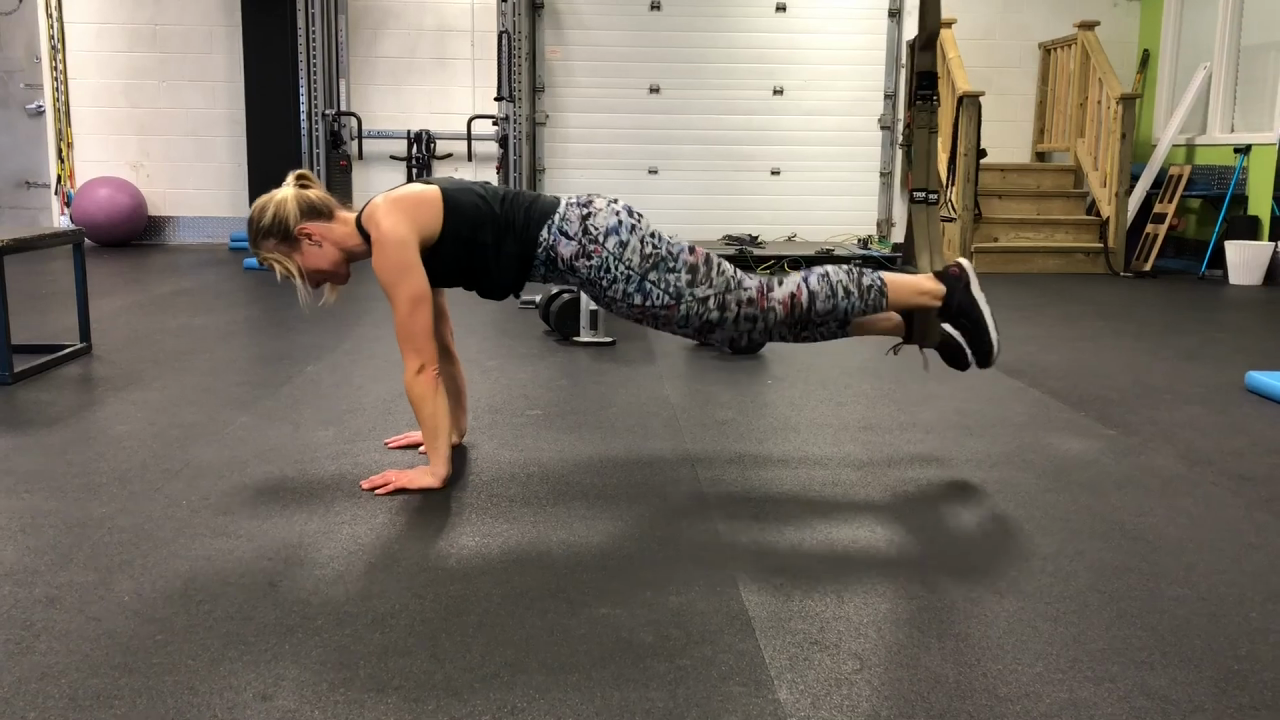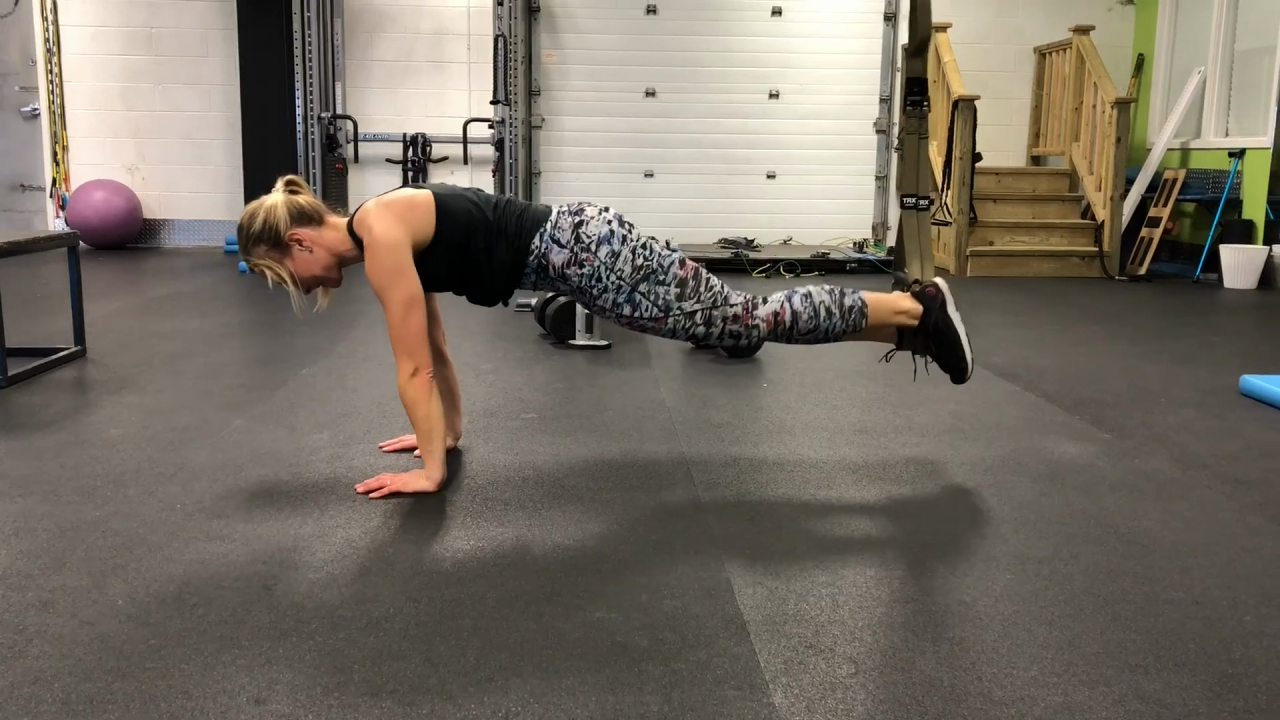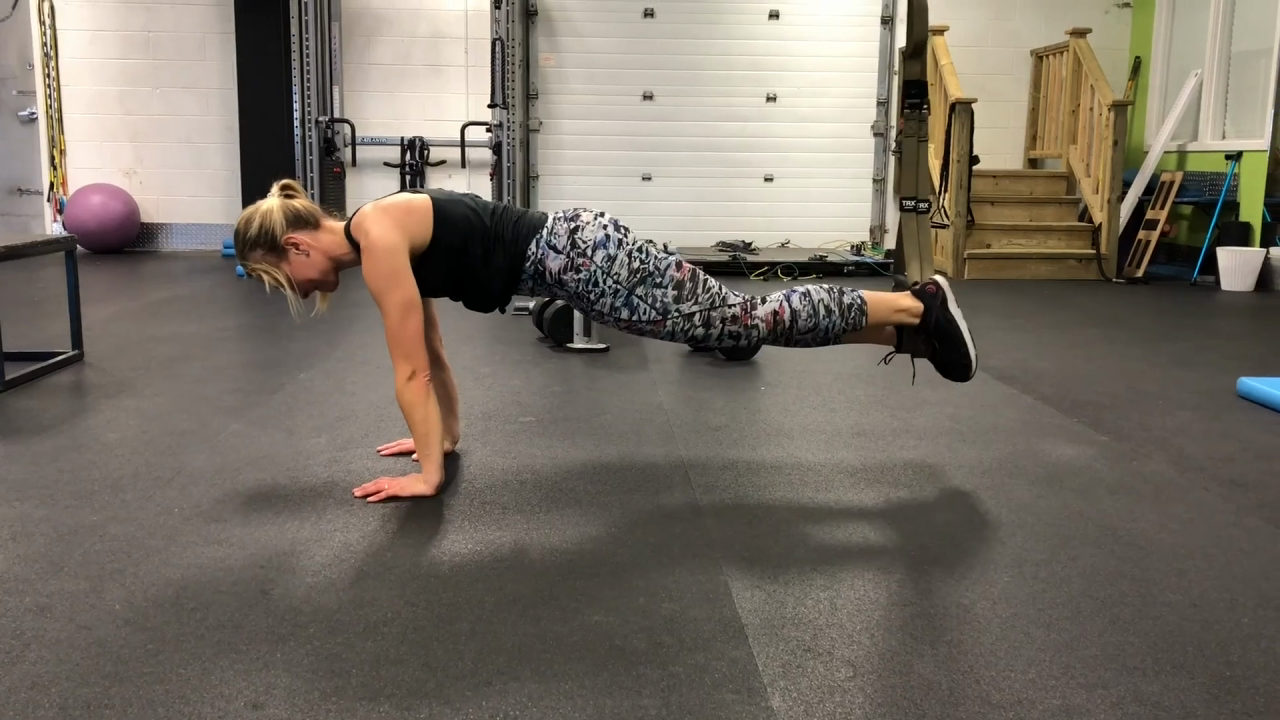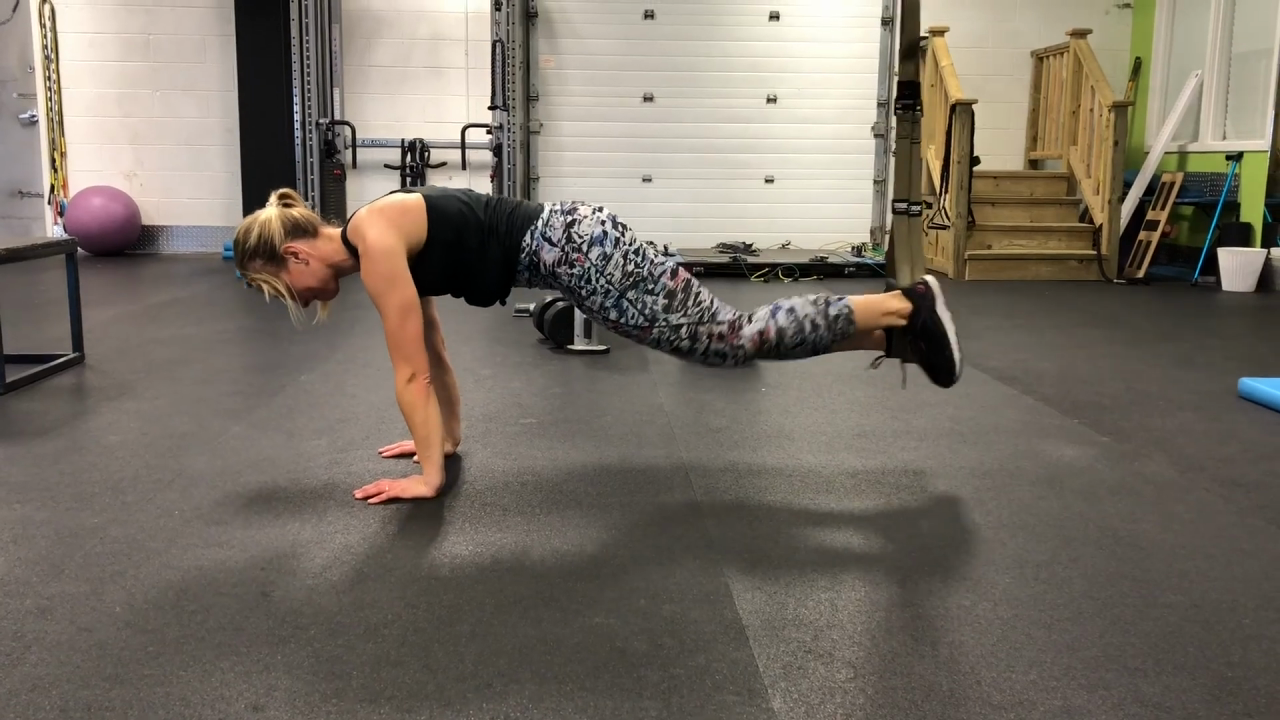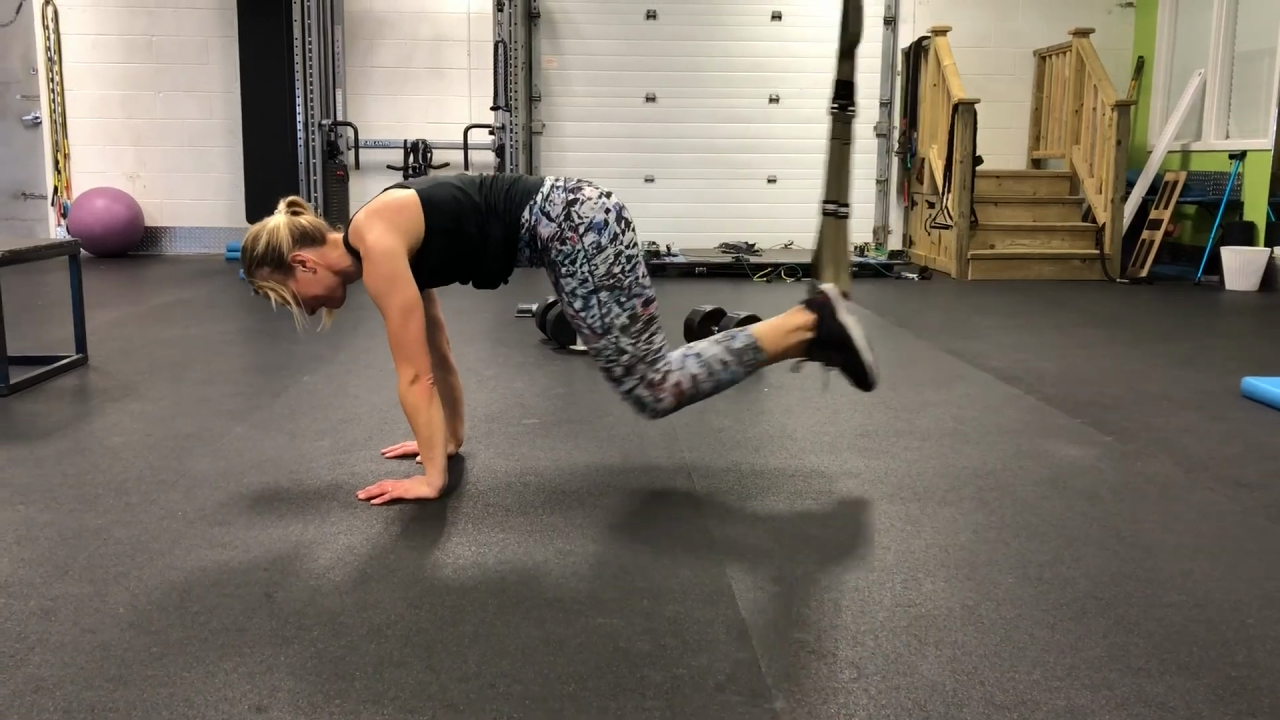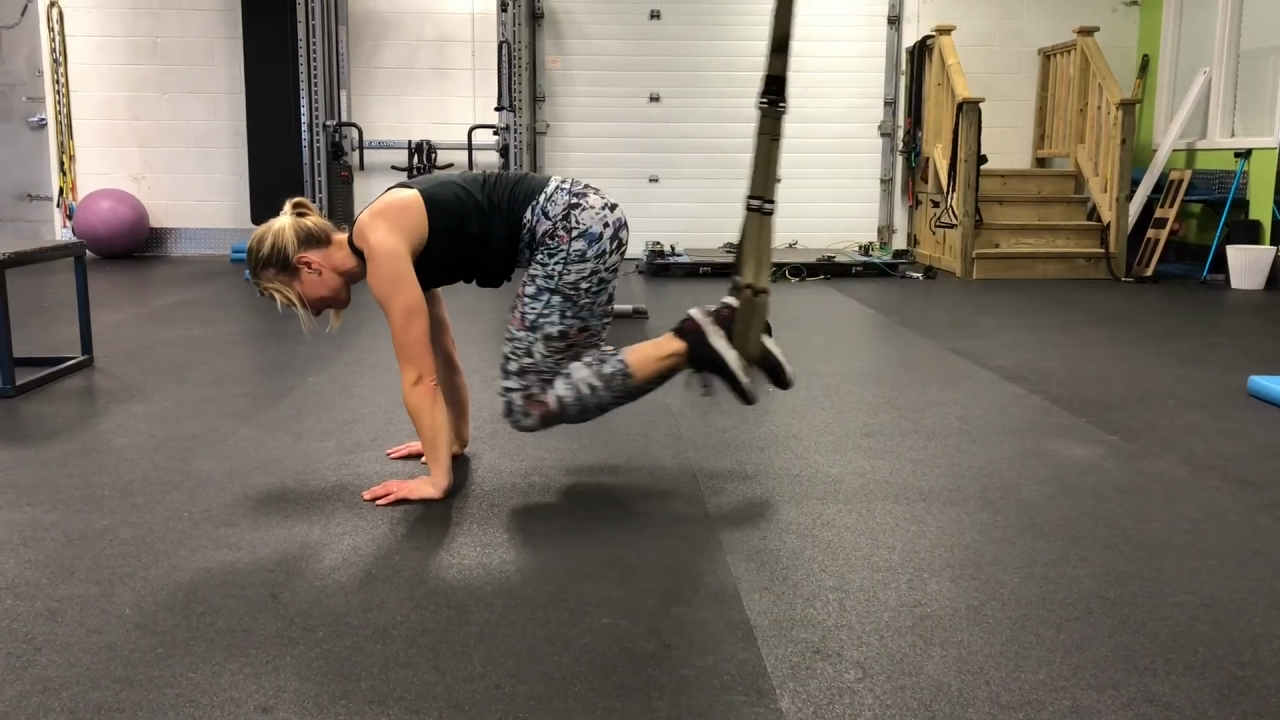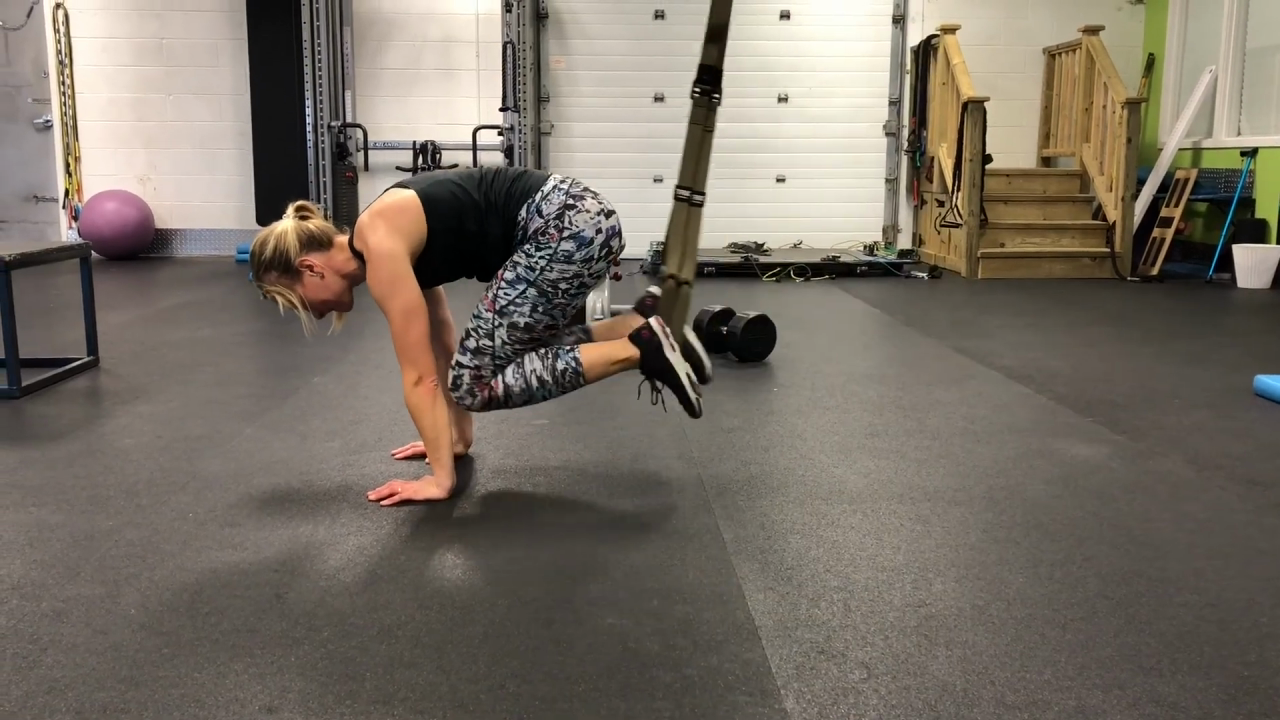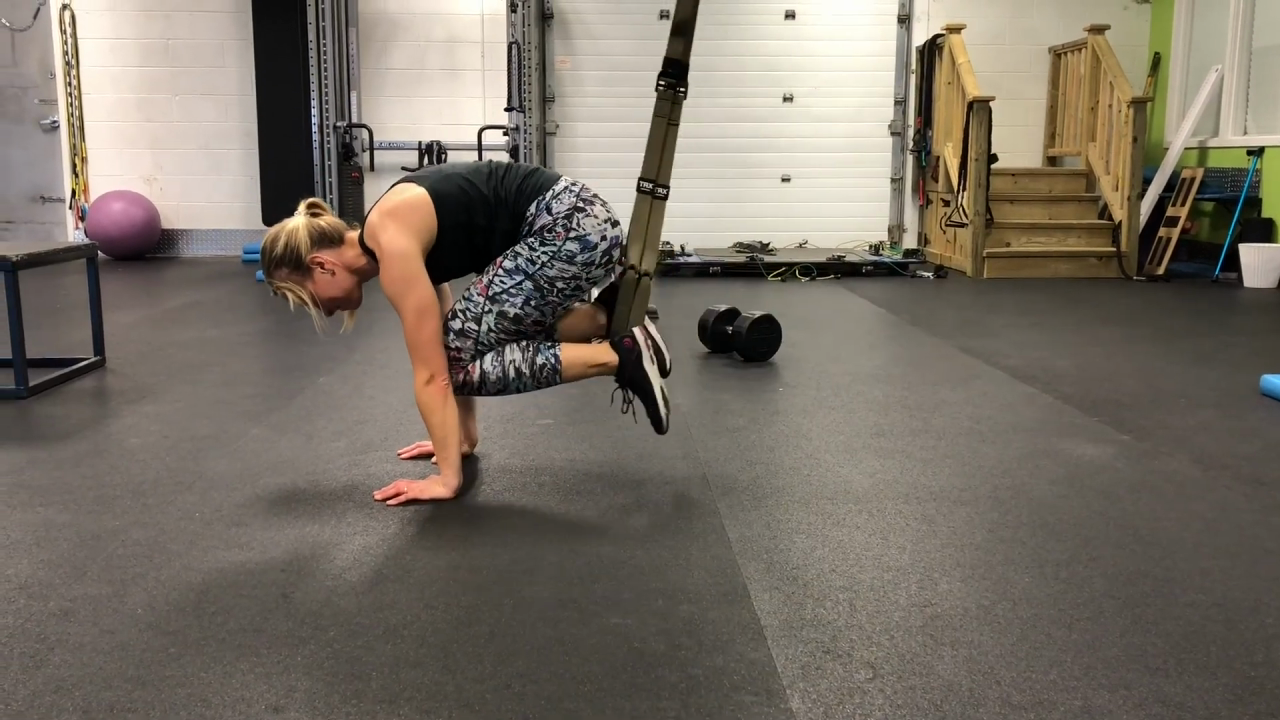
dt=0.3s
person 1, frame 1
left shoulder: (386, 230)
right shoulder: (400, 233)
left elbow: (420, 362)
right elbow: (441, 347)
left wrist: (433, 465)
right wrist: (451, 429)
left hip: (592, 243)
right hip: (588, 243)
left knee: (764, 306)
right knee: (755, 317)
left ankle: (940, 289)
right ankle: (908, 323)
person 1, frame 2
left shoulder: (379, 235)
right shoulder: (388, 237)
left elbow: (414, 366)
right elbow: (434, 352)
left wrist: (432, 470)
right wrist: (447, 430)
left hip: (583, 251)
right hip: (573, 250)
left knee: (748, 321)
right knee: (745, 321)
left ankle: (914, 308)
right ankle: (908, 330)
person 1, frame 3
left shoulder: (376, 237)
right shoulder: (388, 240)
left elbow: (411, 370)
right elbow: (432, 354)
left wrist: (429, 474)
right wrist: (445, 435)
left hip: (578, 256)
right hip: (571, 256)
left knee: (748, 321)
right knee: (745, 321)
left ankle: (919, 309)
right ankle: (908, 330)
person 1, frame 4
left shoulder: (373, 242)
right shoulder: (388, 244)
left elbow: (412, 372)
right elbow: (434, 356)
left wrist: (430, 476)
right wrist: (447, 436)
left hip: (572, 247)
right hip: (567, 248)
left knee: (733, 336)
right knee: (728, 334)
left ankle: (905, 308)
right ankle: (896, 333)
person 1, frame 5
left shoulder: (374, 245)
right shoulder: (393, 244)
left elbow: (415, 373)
right elbow: (437, 354)
left wrist: (433, 477)
right wrist: (449, 438)
left hip: (575, 221)
right hip: (578, 221)
left knee: (651, 389)
right knee: (642, 374)
left ankle: (808, 322)
right ankle: (803, 329)
person 1, frame 6
left shoulder: (380, 247)
right shoulder: (397, 244)
left elbow: (419, 375)
right elbow: (440, 354)
left wrist: (437, 477)
right wrist: (455, 437)
left hip: (570, 227)
right hip: (576, 221)
left knee: (528, 404)
right knee: (561, 385)
left ankle: (686, 344)
right ankle: (703, 332)
person 1, frame 7
left shoulder: (378, 248)
right shoulder: (396, 239)
left elbow: (420, 376)
right elbow: (443, 350)
left wrist: (441, 479)
right wrist: (456, 437)
left hip: (567, 226)
right hip: (579, 220)
left knee: (476, 381)
right knee: (503, 362)
left ankle: (637, 350)
right ankle: (641, 325)
person 1, frame 8
left shoulder: (392, 244)
right shoulder: (397, 233)
left elbow: (432, 372)
right elbow: (447, 341)
left wrist: (448, 478)
right wrist: (464, 436)
left hip: (571, 228)
right hip: (579, 222)
left knee: (456, 361)
right knee: (484, 345)
left ankle: (616, 356)
right ankle: (606, 317)
